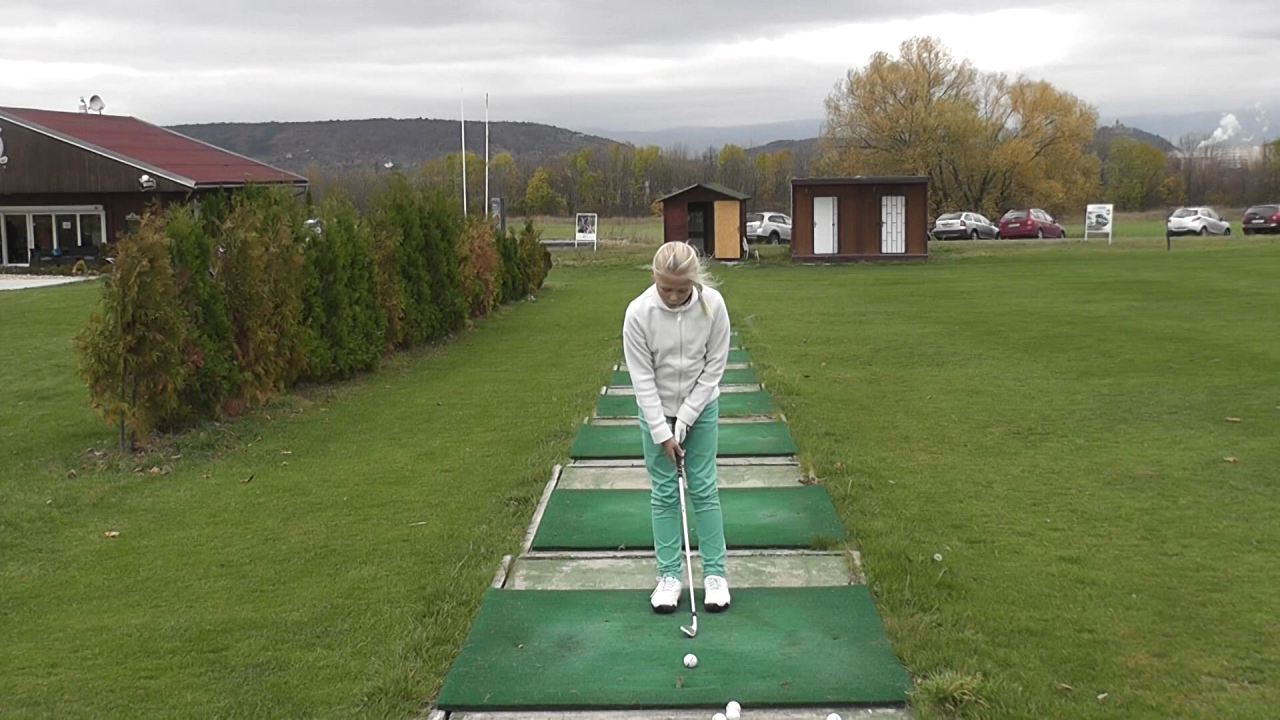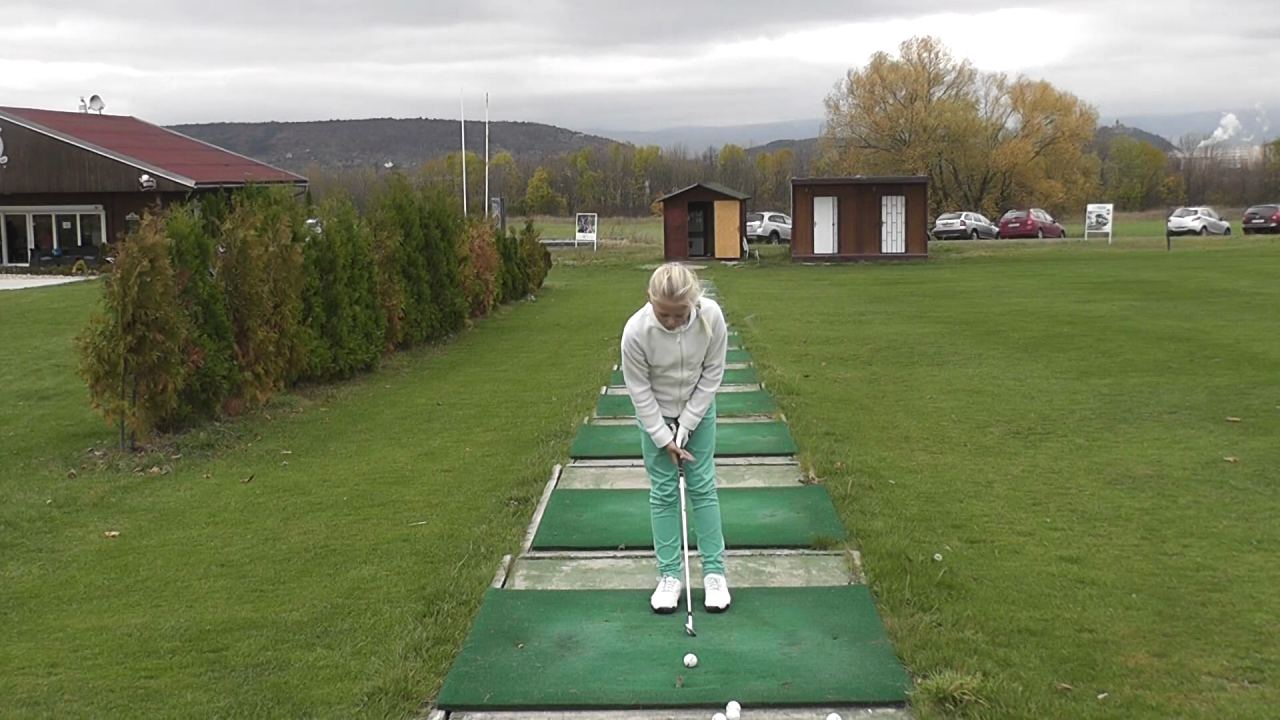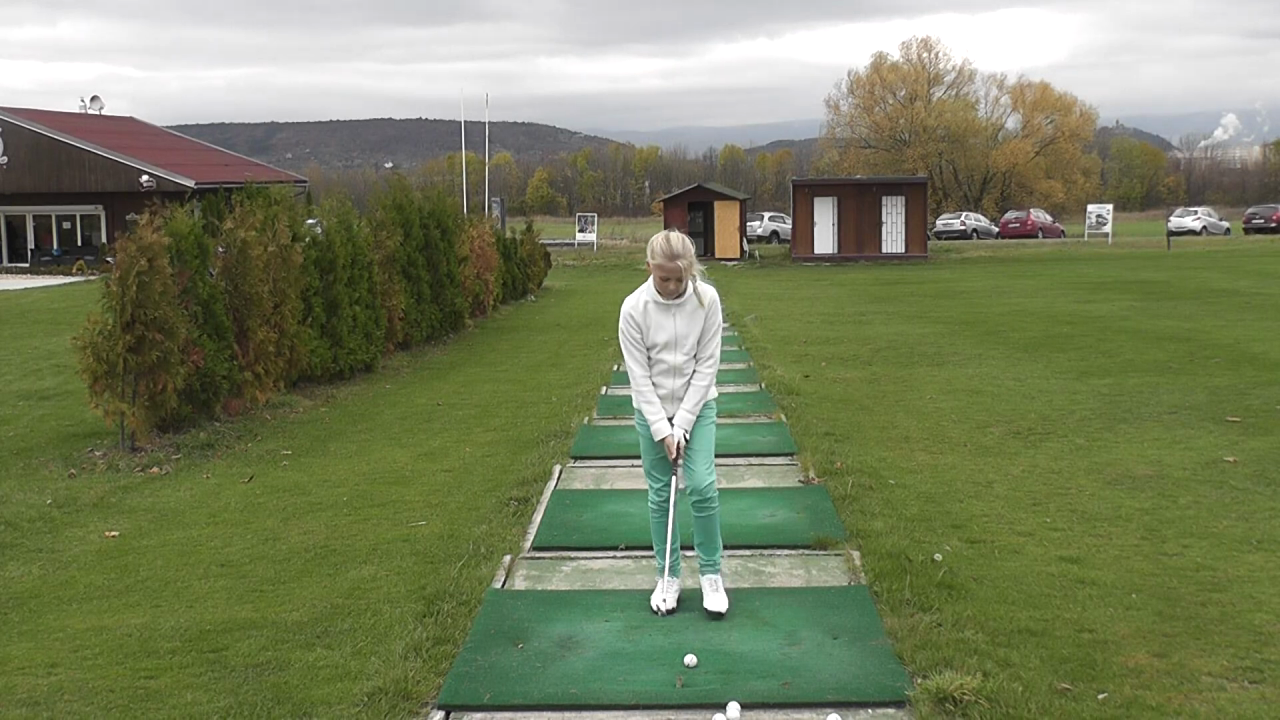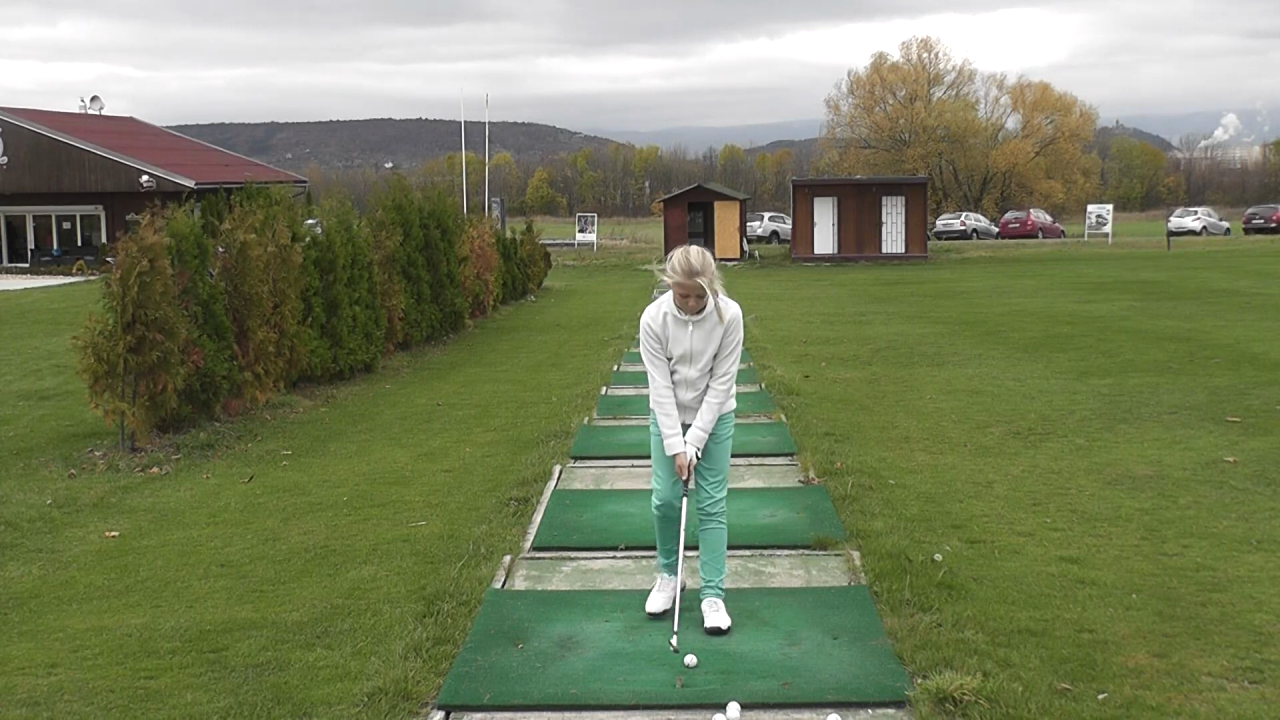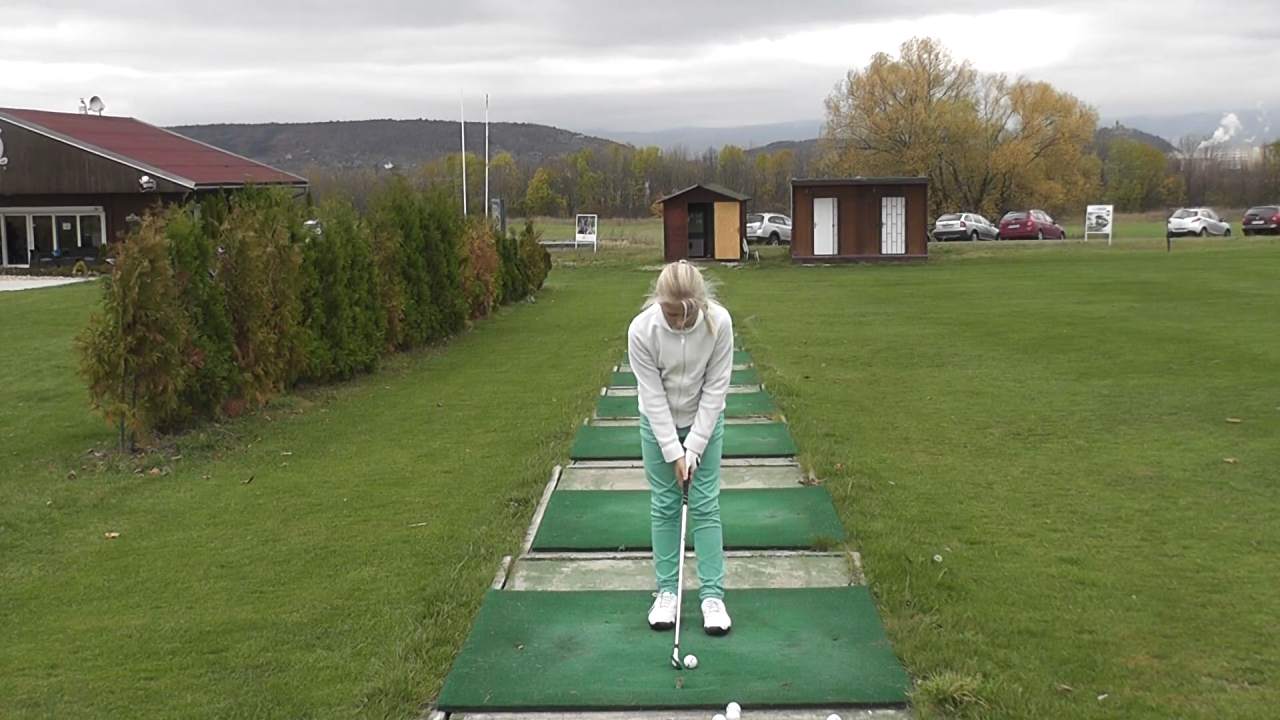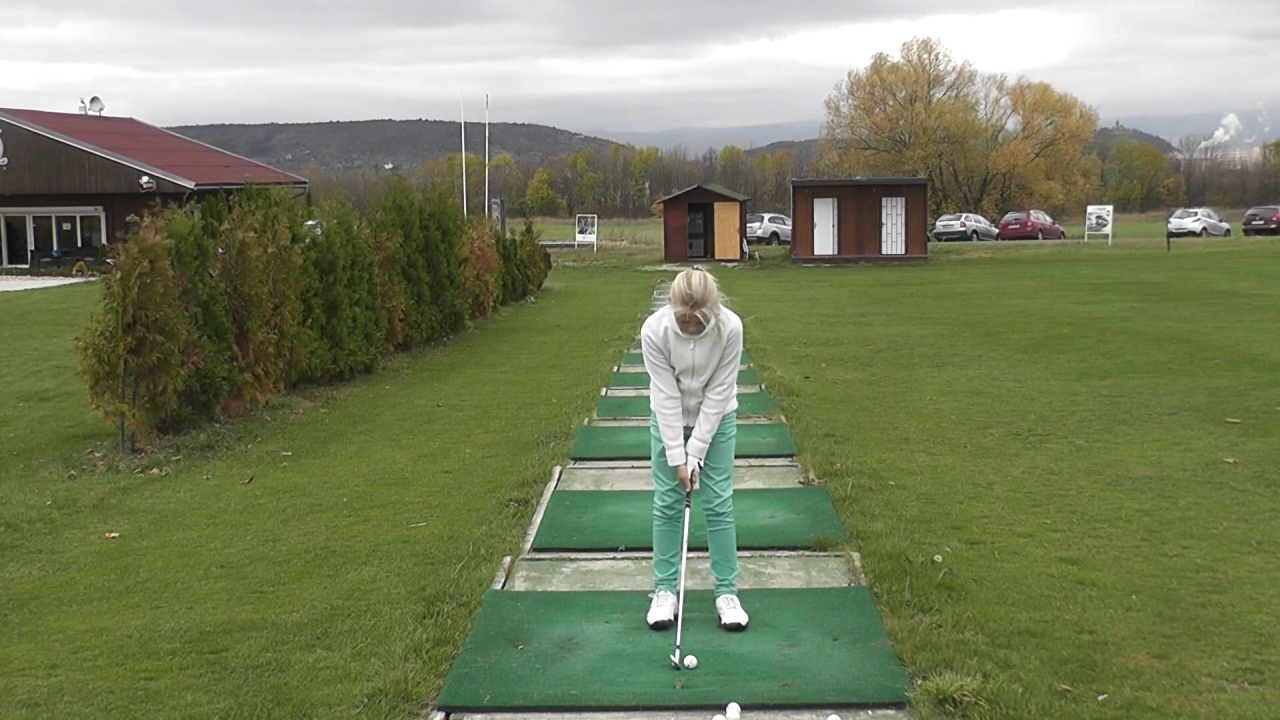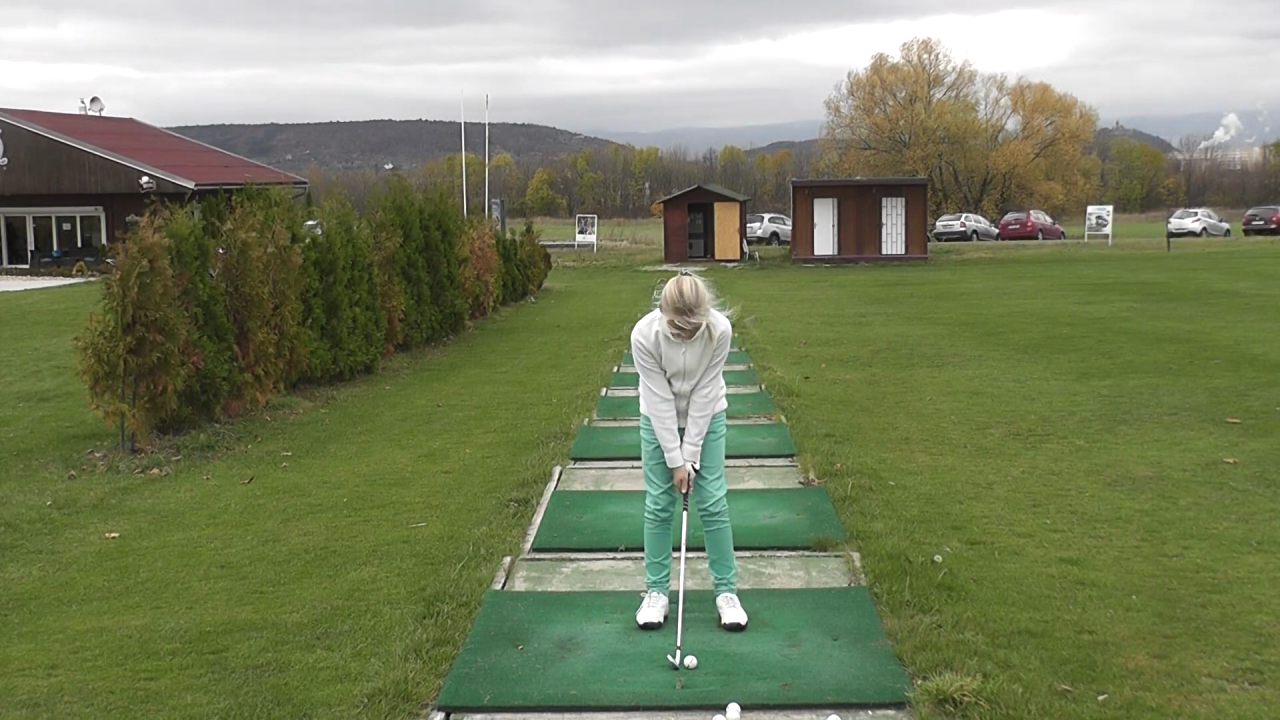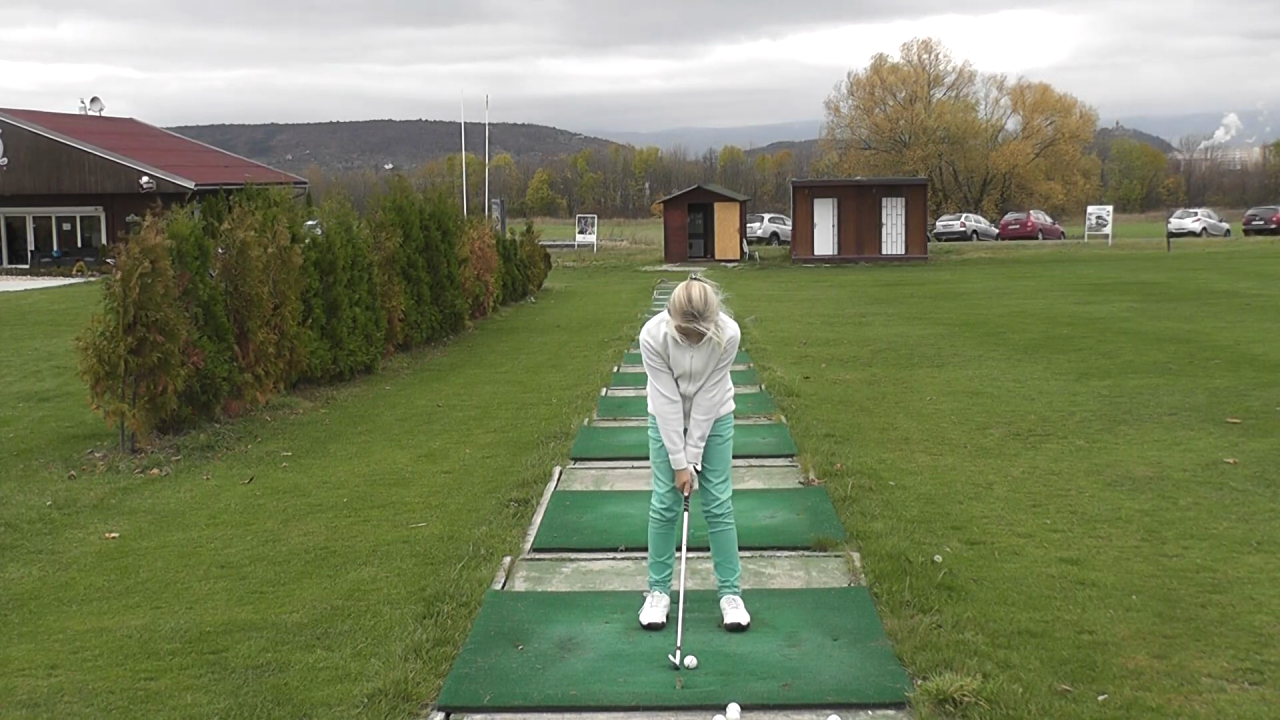
dt=0.5s
person 1, frame 1
left shoulder: (713, 304)
right shoulder: (638, 312)
left elbow: (715, 365)
right elbow: (642, 377)
left wrist: (686, 418)
right wrist: (661, 432)
left hip: (701, 407)
right hip: (656, 410)
left knee: (704, 488)
right knee: (664, 492)
left ankle: (715, 573)
right ankle: (669, 575)
person 1, frame 2
left shoulder: (711, 315)
right shoulder: (635, 331)
left elbow: (713, 371)
right elbow: (639, 388)
left wrist: (688, 423)
right wrist: (663, 435)
left hip: (699, 408)
right hip: (655, 412)
left knee: (703, 486)
right knee: (663, 491)
left ankle: (714, 571)
right ankle: (670, 575)
person 1, frame 3
left shoulder: (707, 299)
right shoulder: (634, 308)
left elbow: (707, 365)
right elbow: (639, 374)
left wrist: (683, 423)
right wrist: (662, 429)
left hip: (698, 406)
right hip: (652, 411)
left knee: (702, 486)
right knee: (660, 495)
left ankle: (711, 572)
right ankle: (668, 576)
person 1, frame 4
left shoulder: (729, 315)
right shoulder: (653, 318)
left elbow: (721, 383)
right elbow: (661, 386)
left wrist: (695, 441)
right wrist: (676, 446)
left hip: (715, 418)
right hip: (668, 417)
left knee: (711, 504)
right knee: (665, 500)
left ankle: (713, 594)
right ankle: (666, 574)
person 1, frame 5
left shoulder: (719, 322)
right shoulder: (641, 329)
left elbow: (717, 387)
right elbow: (653, 394)
left wrist: (694, 448)
right wrist: (673, 452)
left hip: (705, 419)
right hip: (659, 421)
left knee: (705, 504)
right knee: (664, 505)
left ankle: (712, 595)
right ankle: (666, 591)
person 1, frame 6
left shoulder: (730, 327)
right shoulder: (654, 329)
left elbow: (719, 392)
right elbow: (667, 394)
left wrist: (697, 452)
right wrist: (677, 456)
left hip: (717, 419)
right hip: (668, 419)
left knee: (719, 503)
right knee: (667, 503)
left ankle: (726, 591)
right ankle: (665, 589)
person 1, frame 7
left shoulder: (720, 330)
right shoulder: (644, 334)
left elbow: (705, 393)
right elbow: (659, 399)
left wrist: (691, 454)
right wrist: (675, 459)
left hip: (706, 418)
right hip: (659, 420)
left knee: (713, 503)
right knee: (659, 504)
left ankle: (726, 590)
right ankle: (656, 591)
person 1, frame 8
left shoulder: (728, 334)
right shoulder: (652, 335)
left elbow: (709, 396)
right elbow: (666, 400)
left wrist: (693, 457)
right wrist: (679, 461)
left hip: (714, 419)
right hip: (666, 420)
left knee: (719, 503)
right knee: (664, 503)
left ankle: (730, 592)
right ankle: (658, 590)
